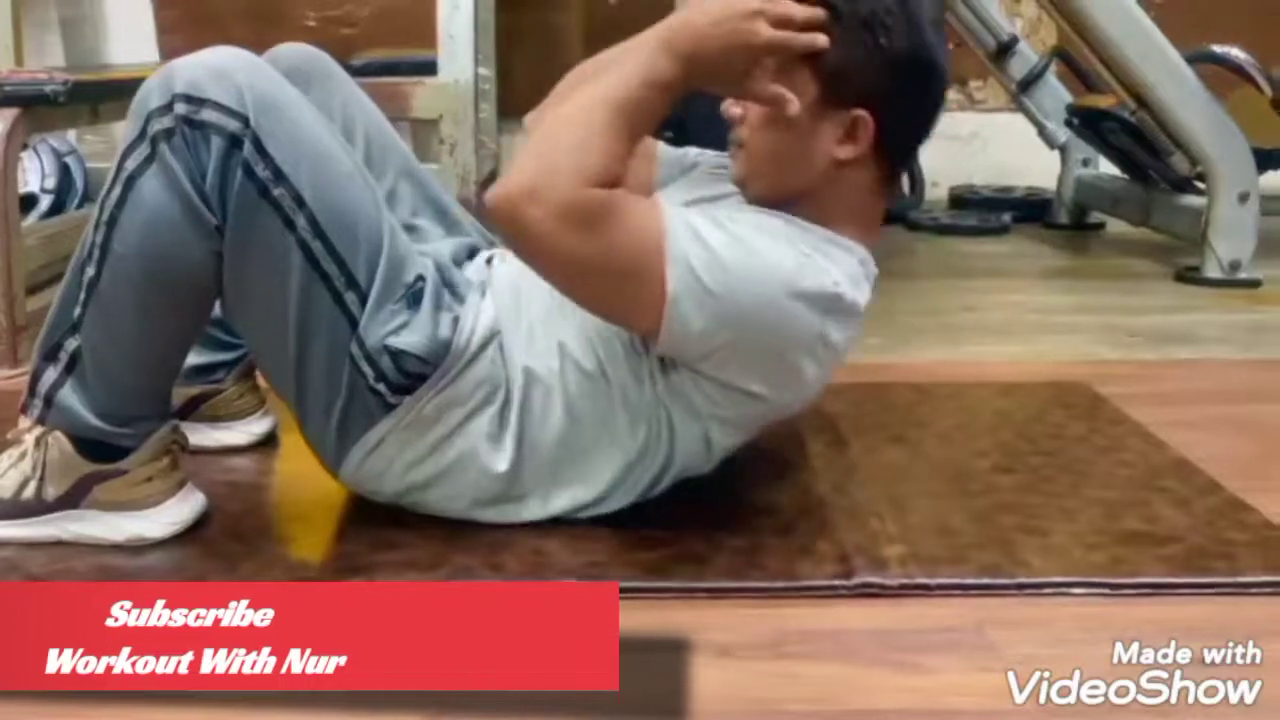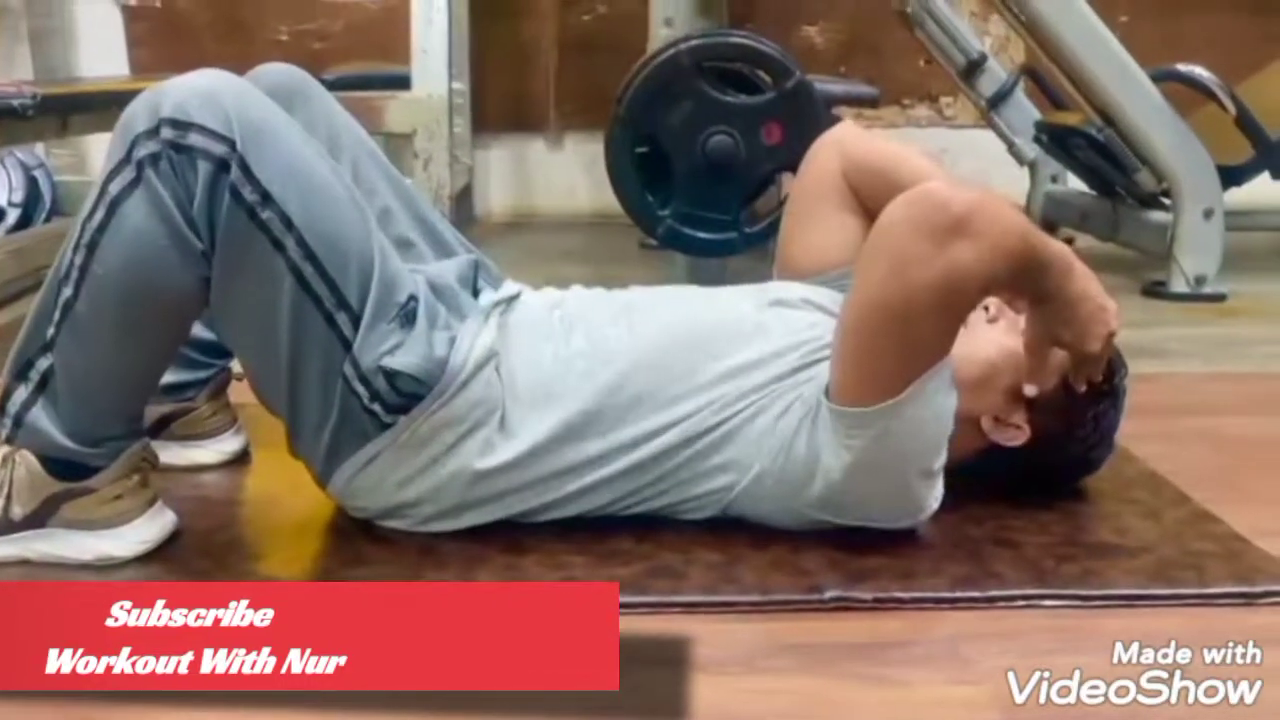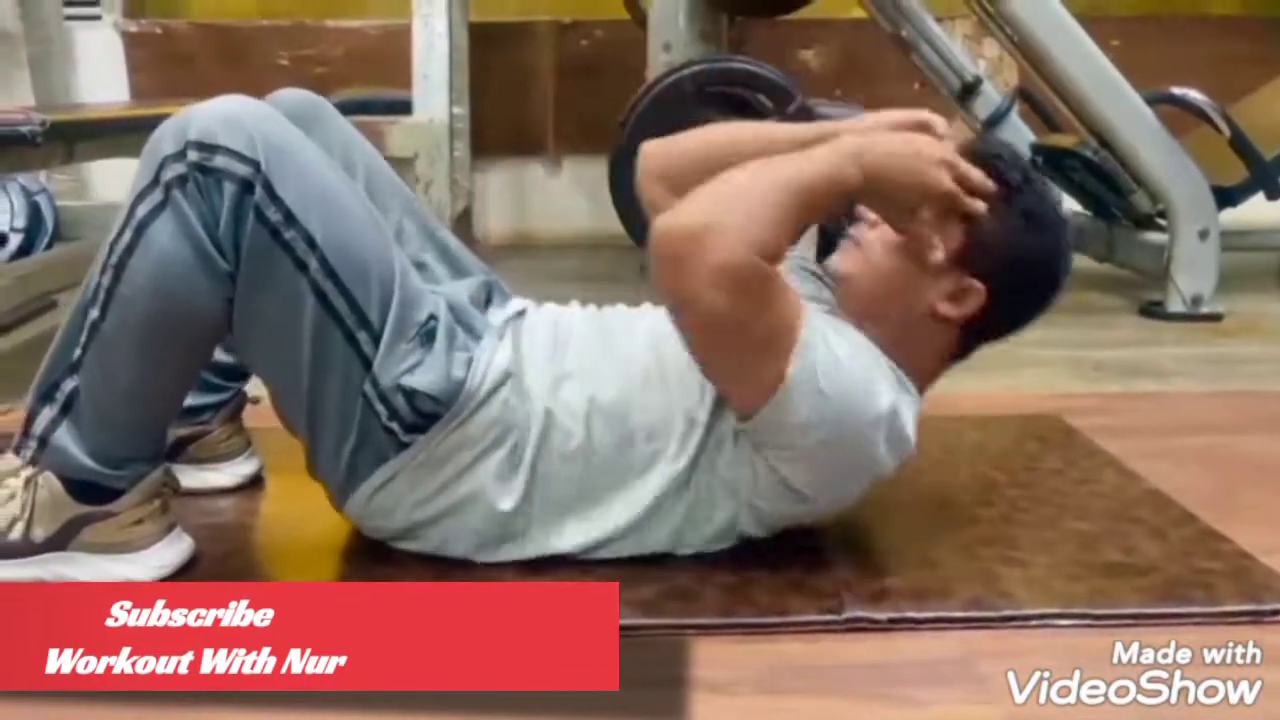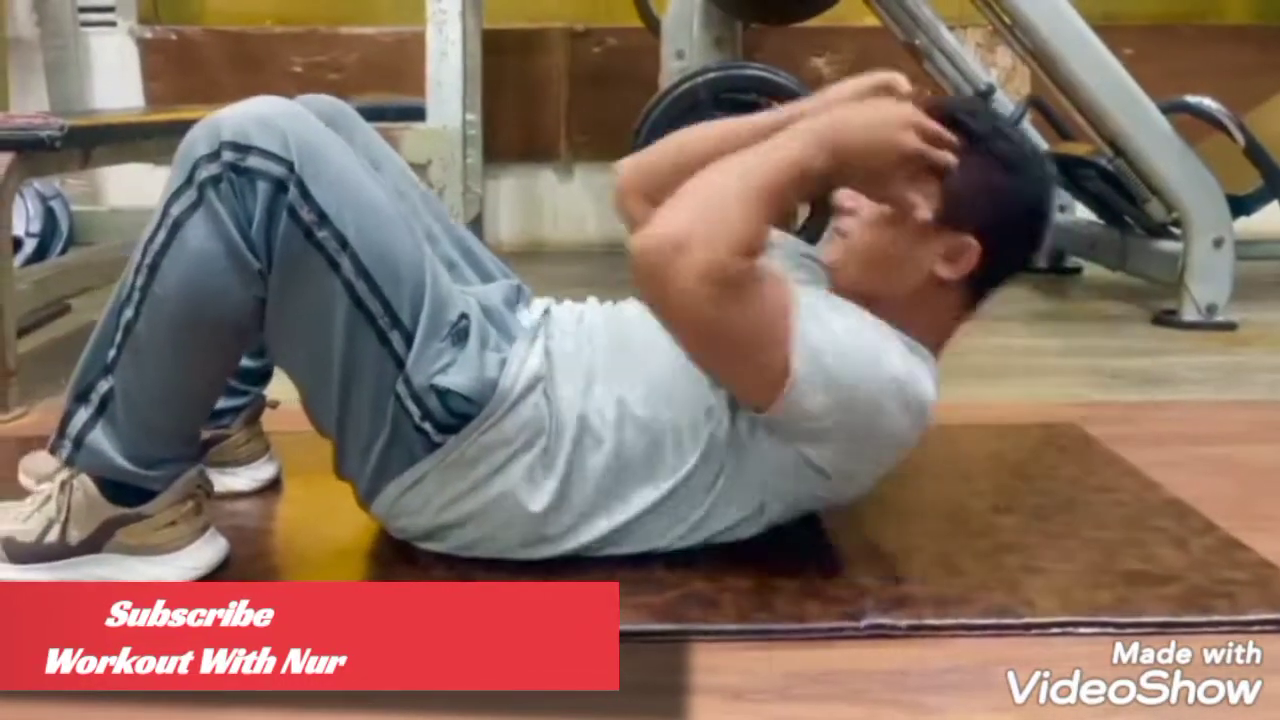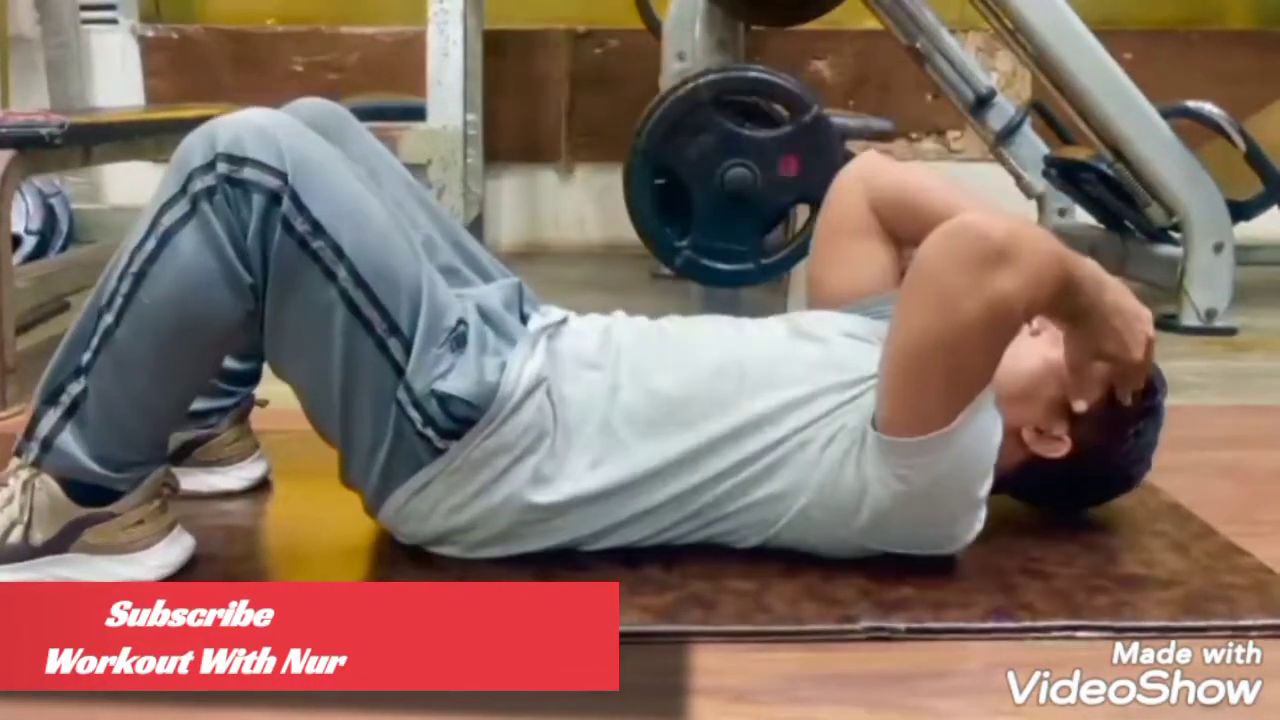
dt=1s
person 1, frame 1
left shoulder: (788, 287)
right shoulder: (778, 197)
left elbow: (533, 201)
right elbow: (566, 135)
left hip: (423, 405)
right hip: (470, 308)
left knee: (204, 103)
right knee: (291, 76)
left ankle: (95, 458)
right ankle: (208, 378)
person 1, frame 2
left shoulder: (881, 464)
right shoulder: (848, 332)
left elbow: (944, 232)
right elbow: (841, 154)
left wrist: (1058, 276)
right wrist: (1032, 246)
left hip: (416, 413)
right hip: (478, 324)
left knee: (190, 127)
right knee: (269, 95)
right ankle: (180, 393)
person 1, frame 3
left shoulder: (854, 410)
right shoulder: (833, 304)
left elbow: (688, 249)
right elbow: (660, 171)
left wrist: (850, 160)
right wrist: (846, 142)
left hip: (435, 441)
right hip: (493, 346)
left knee: (216, 153)
right knee: (291, 118)
right ankle: (191, 421)
person 1, frame 4
left shoulder: (870, 385)
right shoulder: (837, 294)
left elbow: (671, 258)
right elbow: (638, 184)
left wrist: (817, 144)
right wrist: (810, 122)
left hip: (467, 445)
right hip: (513, 350)
left knee: (249, 154)
right knee: (308, 126)
left ankle: (119, 497)
right ankle: (197, 420)
person 1, frame 5
left shoulder: (932, 480)
right shoulder: (893, 360)
left elbow: (984, 256)
right elbow: (863, 184)
left wrist: (1085, 288)
right wrist: (1064, 267)
left hip: (470, 441)
right hip: (522, 354)
left knee: (242, 168)
right knee: (306, 130)
right ankle: (190, 425)
